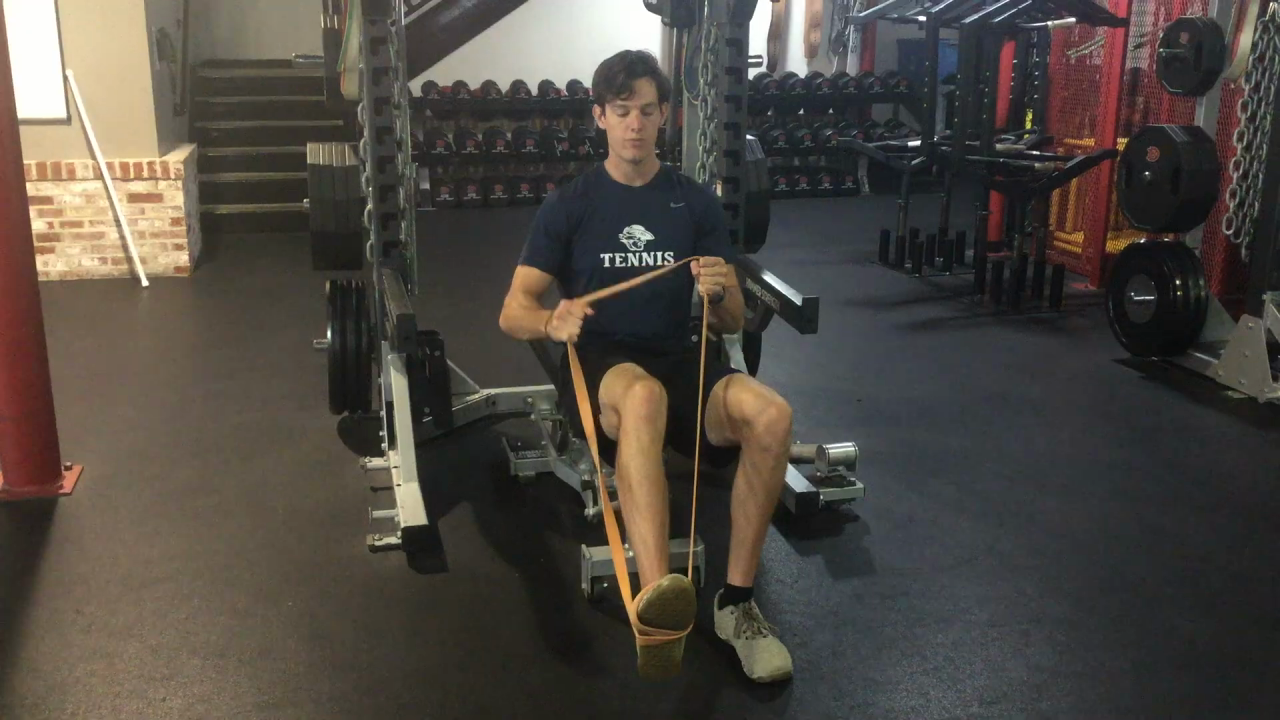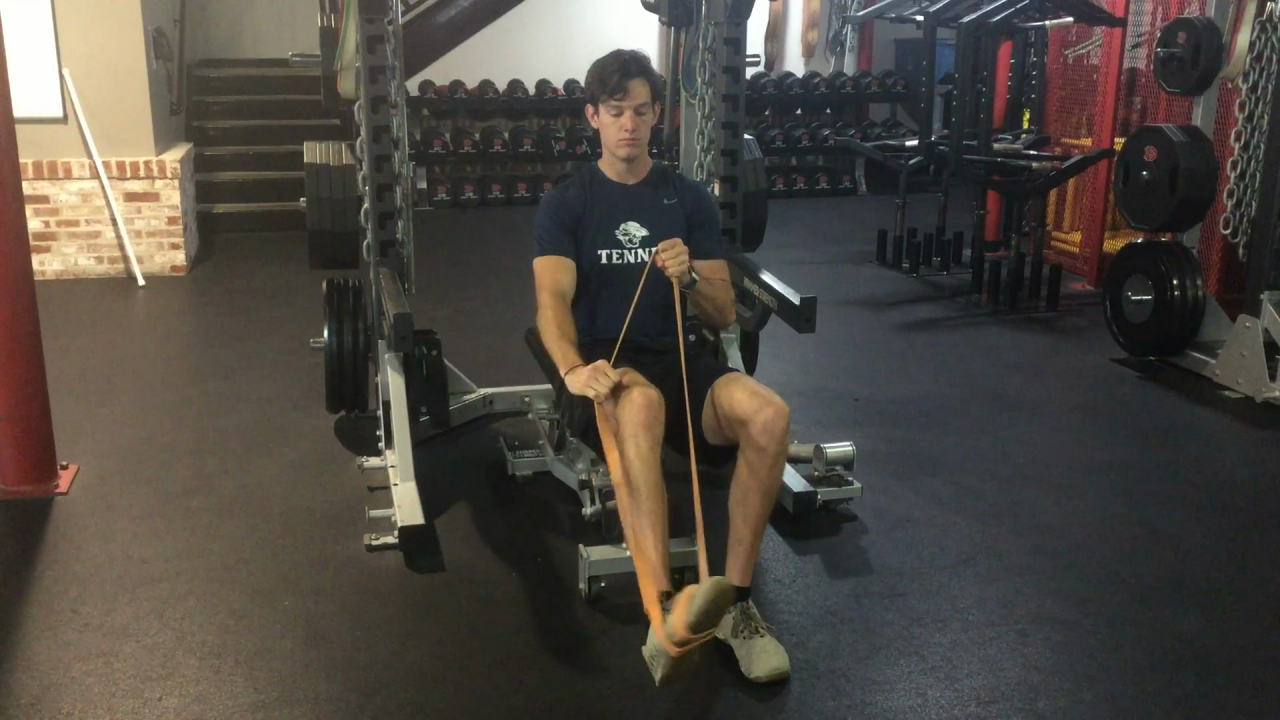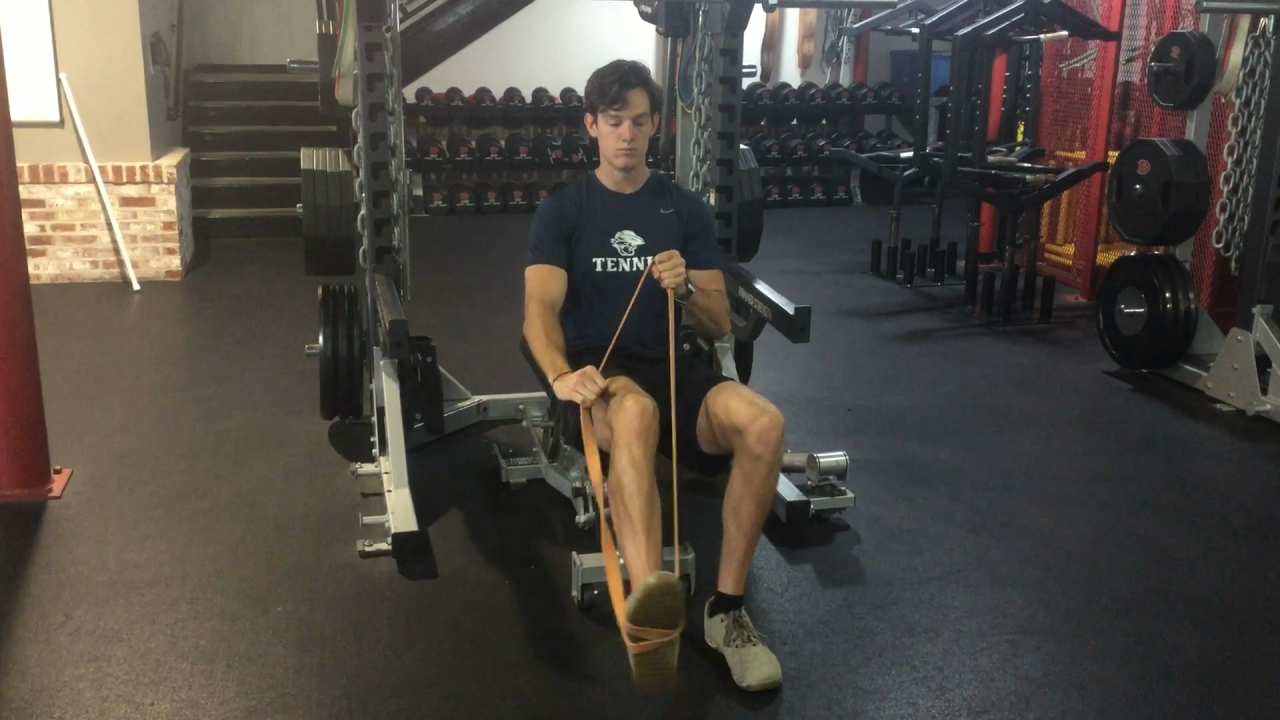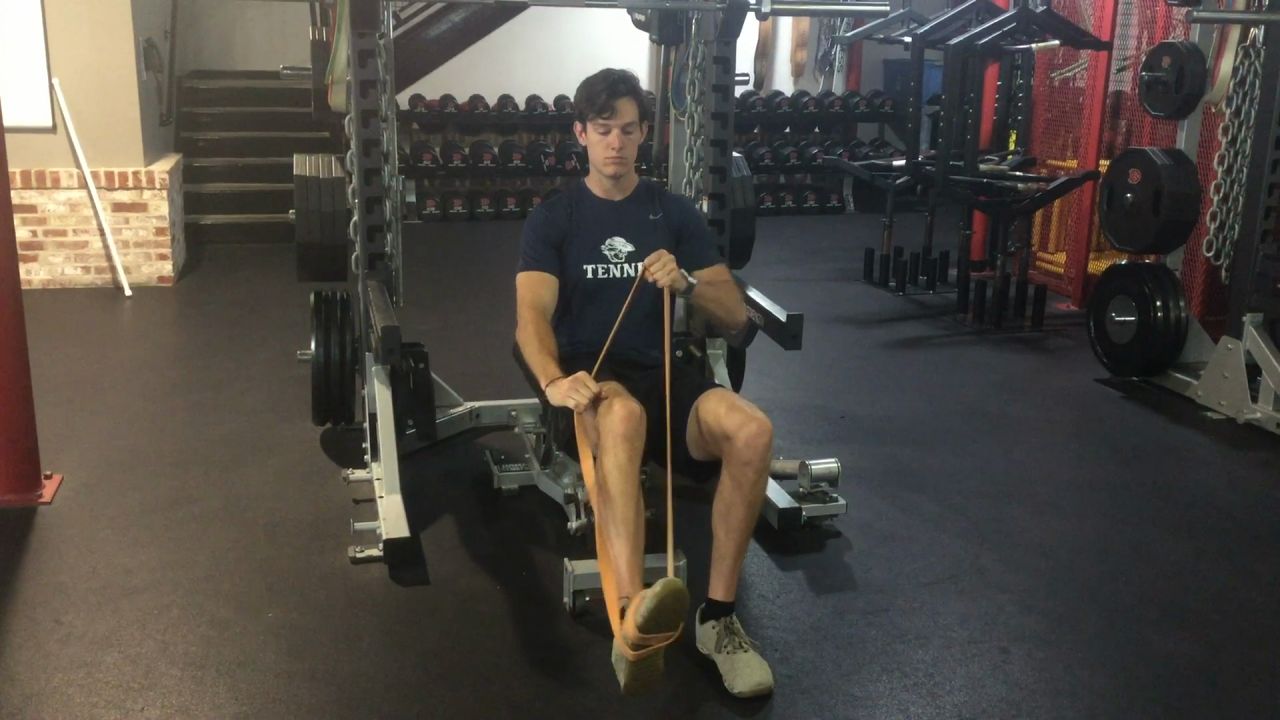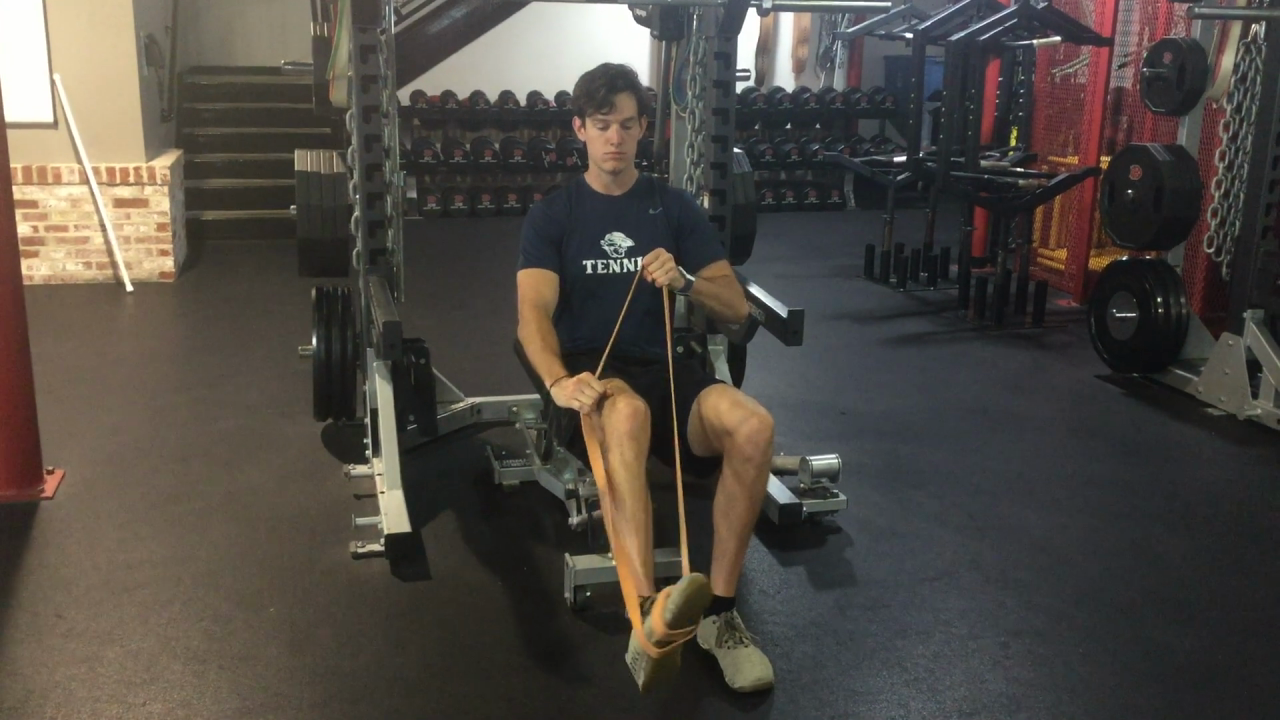
dt=1s
person 1, frame 1
left shoulder: (696, 201)
right shoulder: (568, 205)
left elbow: (731, 322)
right elbow: (513, 311)
left wrist: (718, 292)
right wrist: (550, 320)
left hip: (678, 359)
right hip: (600, 366)
left knee: (771, 416)
right knee: (643, 395)
left ankle: (737, 601)
right ankle: (655, 598)
person 1, frame 2
left shoulder: (689, 198)
right shoulder: (565, 203)
left elbow: (724, 314)
right elbow: (552, 299)
left wrist: (689, 278)
right wrist: (574, 369)
left hip: (677, 357)
right hip: (605, 365)
left knee: (769, 415)
right knee: (640, 404)
left ankle: (736, 601)
right ankle: (665, 610)
person 1, frame 3
left shoulder: (686, 208)
right shoulder: (561, 210)
left elbow: (718, 325)
right elbow: (540, 307)
left wrist: (685, 289)
right wrist: (561, 373)
left hip: (669, 366)
right hip: (598, 373)
left knee: (764, 424)
right knee: (635, 412)
left ankle: (727, 609)
right ankle: (650, 613)
person 1, frame 4
left shoulder: (674, 212)
right shoulder: (552, 218)
left elbow: (735, 313)
right elbow: (532, 314)
left wrist: (685, 282)
right wrist: (554, 380)
left hip: (658, 372)
right hip: (588, 379)
left knee: (752, 432)
right knee: (621, 415)
left ankle: (719, 615)
right ankle: (633, 619)
person 1, frame 5
left shoulder: (674, 206)
right shoulder: (551, 215)
left elbow: (737, 307)
right elbow: (533, 312)
left wrist: (683, 281)
right wrist: (559, 381)
left hip: (659, 368)
right hip: (588, 373)
left knee: (753, 426)
right knee: (625, 413)
left ankle: (719, 610)
right ankle: (647, 617)
